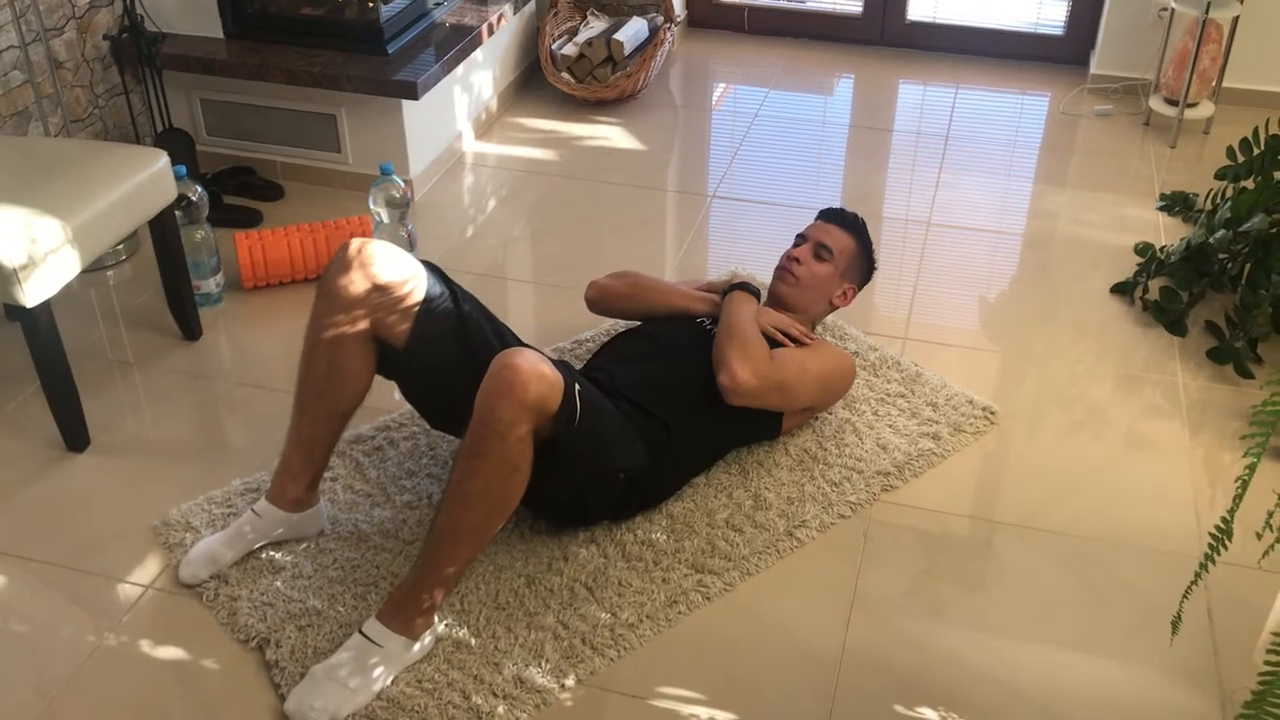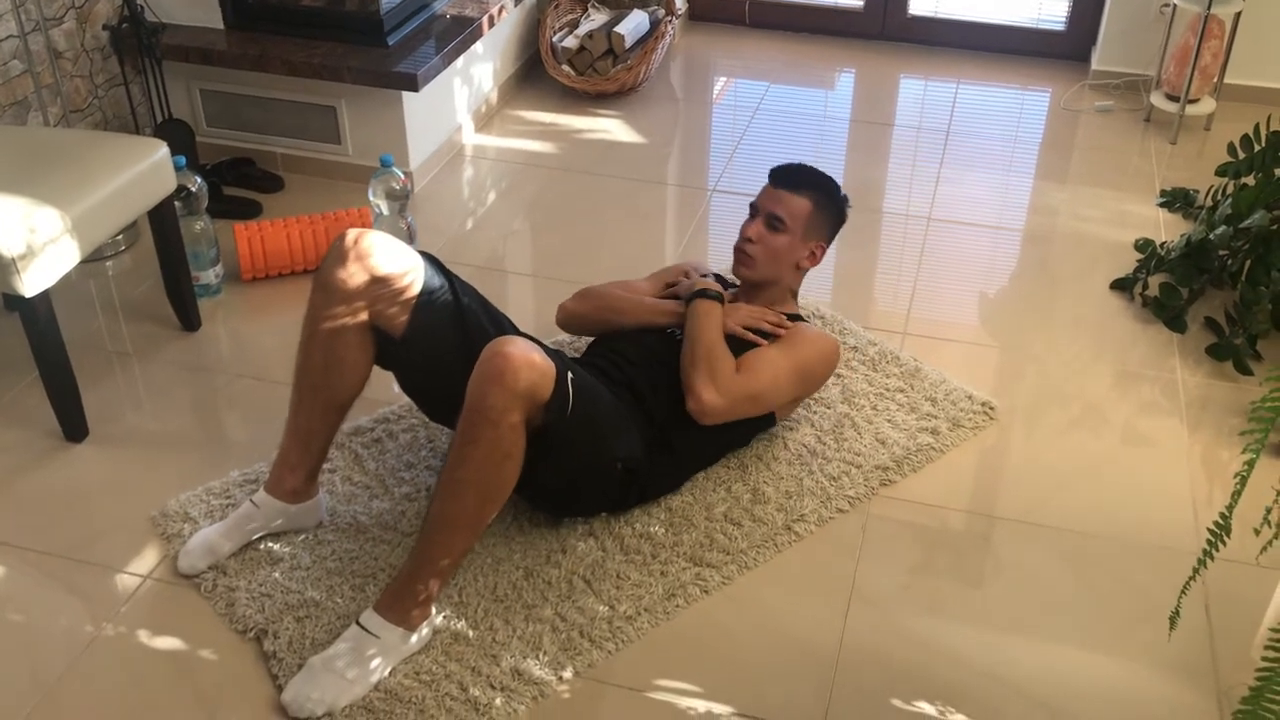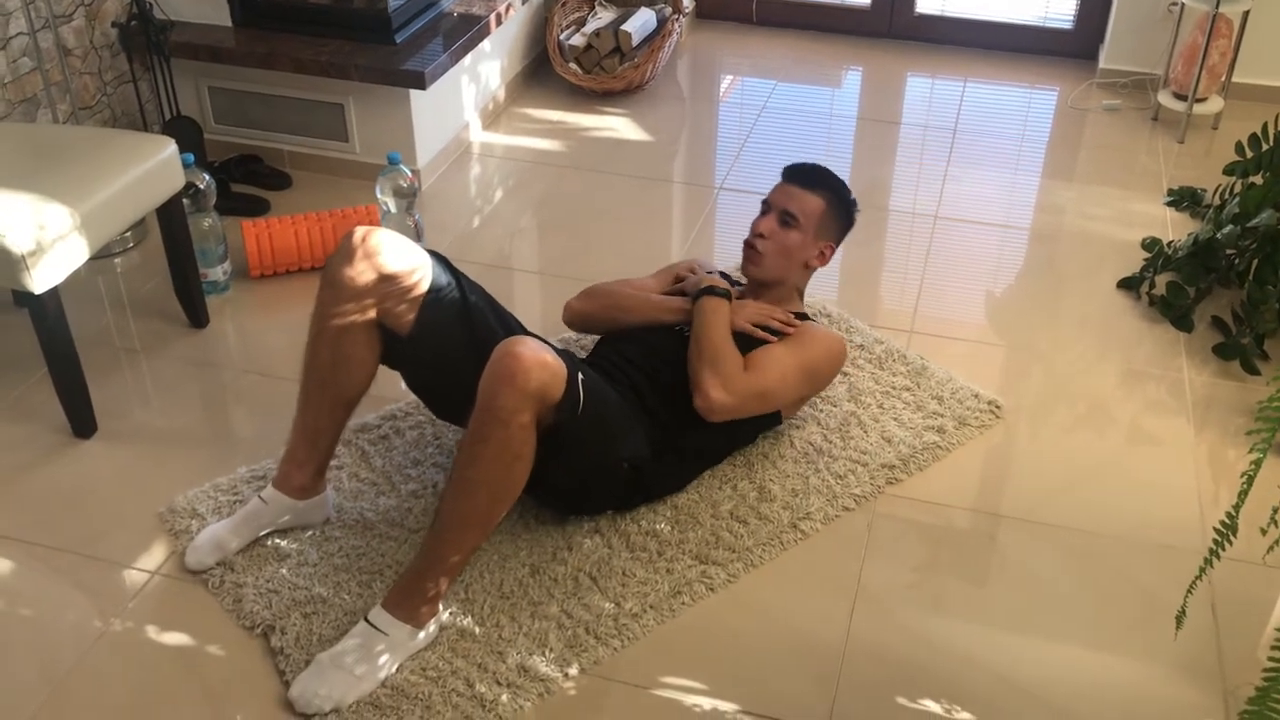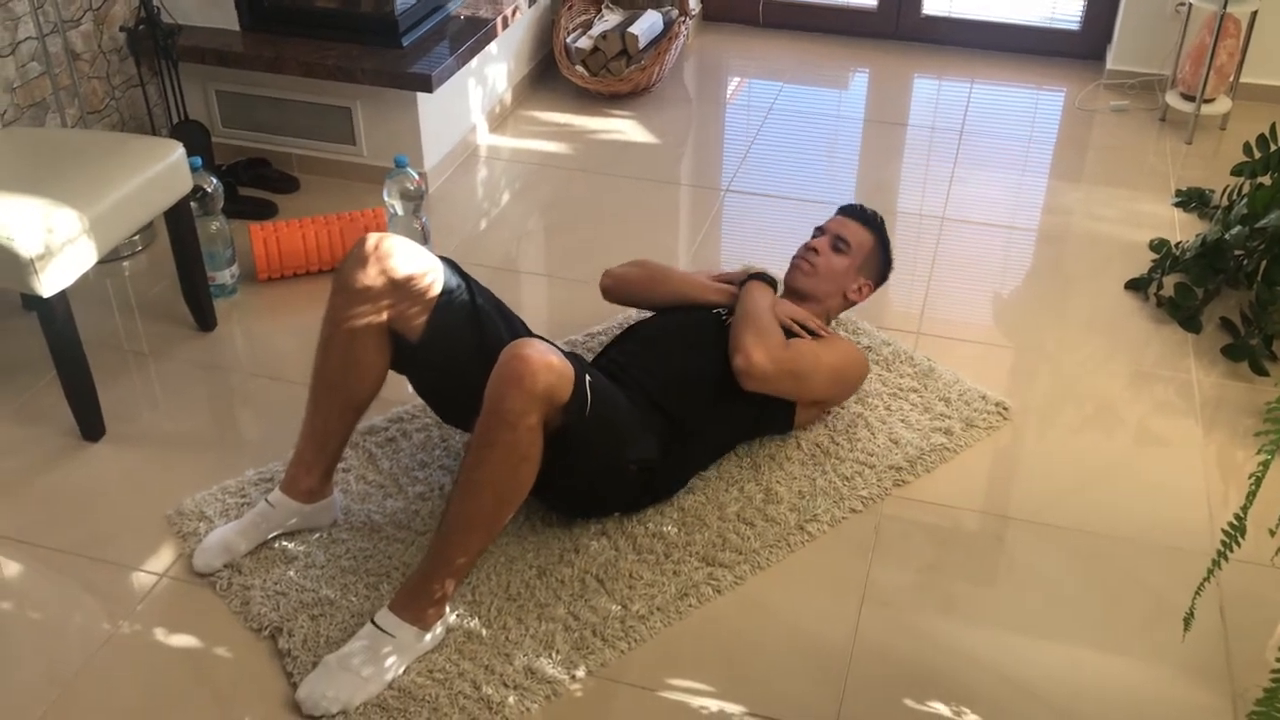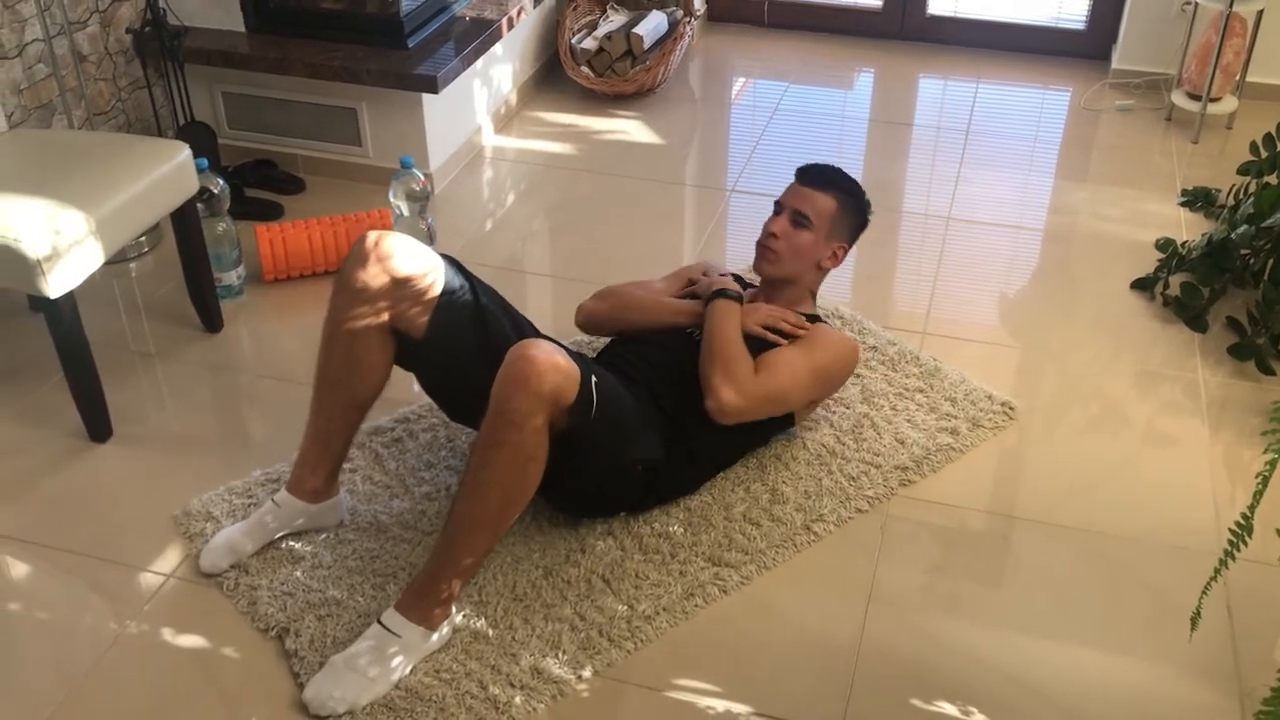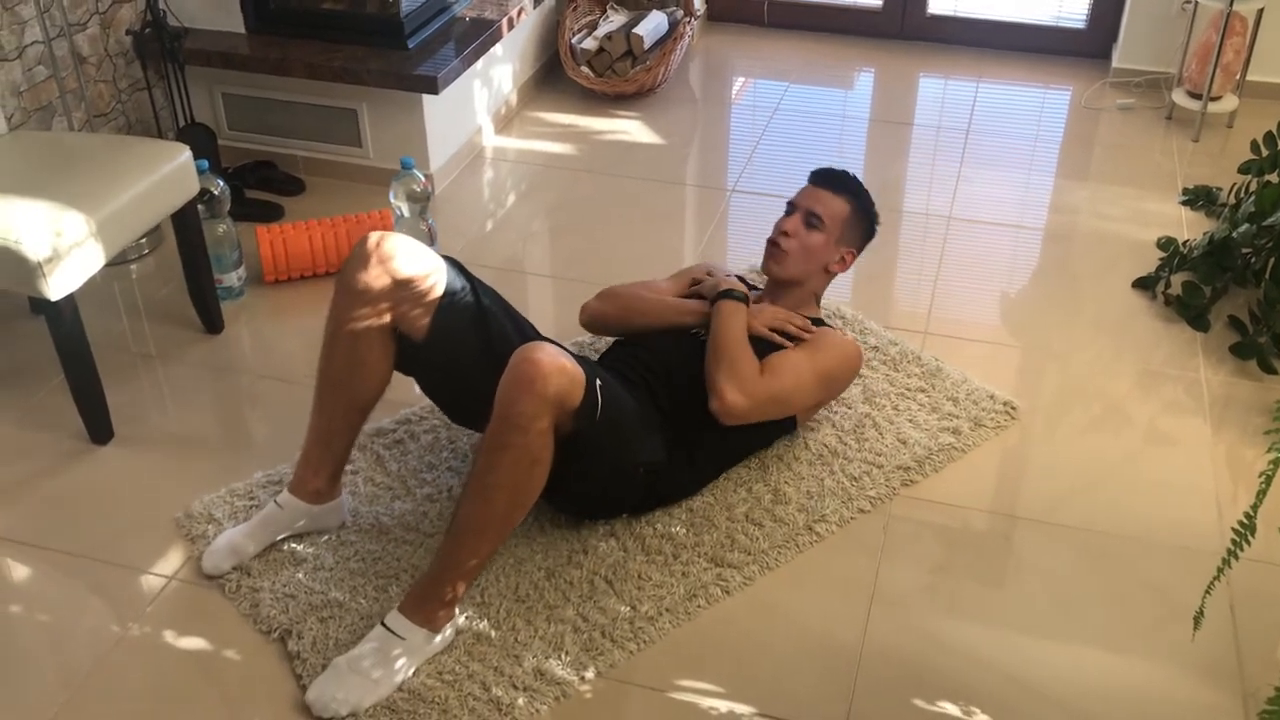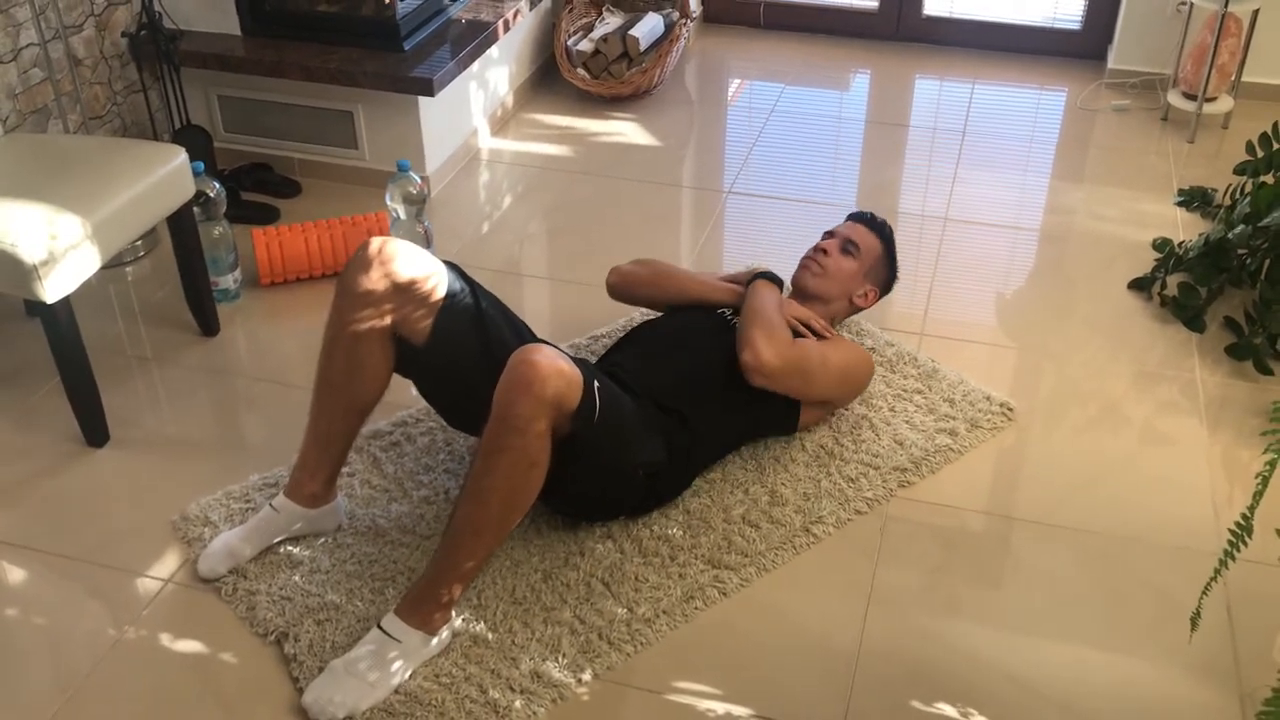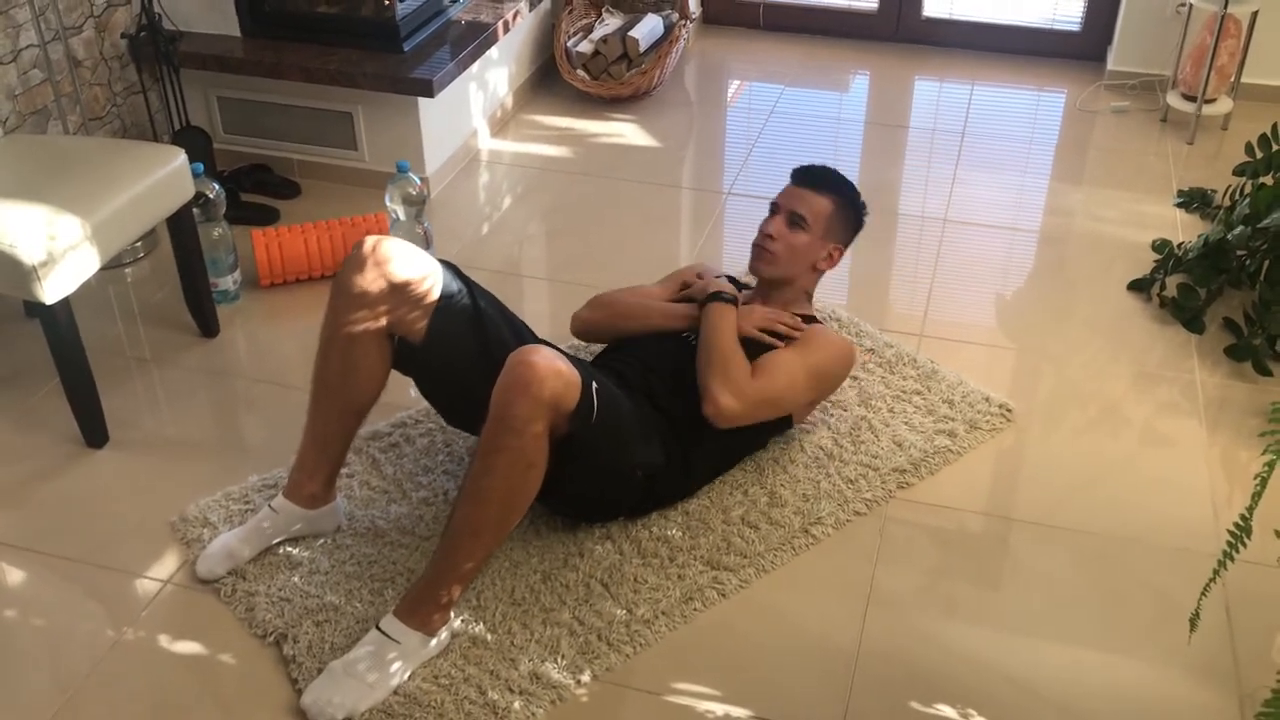
dt=0.4s
person 1, frame 1
left shoulder: (825, 364)
right shoulder: (722, 299)
left elbow: (738, 378)
right elbow: (603, 292)
left wrist: (739, 299)
right wrist: (724, 299)
left hip: (615, 457)
right hip: (555, 405)
left knee: (521, 376)
right knee: (365, 268)
left ankle: (405, 621)
right ankle: (291, 500)
person 1, frame 2
left shoulder: (808, 347)
right shoulder: (704, 283)
left elbow: (708, 399)
right elbow: (575, 311)
left wrist: (702, 302)
right wrist: (691, 305)
left hip: (611, 452)
right hip: (543, 402)
left knee: (512, 365)
right knee: (363, 259)
left ankle: (404, 611)
right ankle: (290, 492)
person 1, frame 3
left shoulder: (814, 344)
right shoulder: (710, 277)
left elbow: (715, 396)
right elbow: (581, 309)
left wrist: (709, 301)
right wrist: (695, 304)
left hip: (620, 450)
right hip: (550, 402)
left knee: (523, 364)
right knee: (370, 257)
left ankle: (412, 608)
right ankle: (297, 489)
person 1, frame 4
left shoulder: (837, 359)
right shoulder: (731, 290)
left elbow: (753, 362)
right elbow: (618, 280)
left wrist: (756, 287)
right wrist: (737, 290)
left hip: (628, 449)
right hip: (570, 401)
left knee: (529, 365)
right knee: (381, 261)
left ankle: (418, 612)
right ankle: (305, 491)
person 1, frame 5
left shoulder: (825, 347)
right shoulder: (717, 280)
left elbow: (727, 399)
right elbow: (593, 312)
left wrist: (722, 301)
right wrist: (709, 306)
left hip: (632, 452)
right hip: (561, 405)
left knee: (536, 368)
right knee: (383, 261)
left ankle: (424, 612)
right ankle: (311, 492)
person 1, frame 6
left shoulder: (830, 350)
right shoulder: (720, 280)
left elbow: (731, 400)
right elbow: (598, 311)
left wrist: (728, 303)
right wrist: (712, 307)
left hip: (635, 455)
right hip: (565, 405)
left knee: (540, 370)
right knee: (383, 262)
left ankle: (427, 613)
right ankle: (312, 494)
person 1, frame 7
left shoulder: (843, 361)
right shoulder: (738, 293)
left elbow: (759, 357)
right elbow: (623, 279)
left wrist: (763, 285)
right wrist: (743, 290)
left hip: (633, 452)
right hip: (572, 404)
left knee: (538, 371)
right knee: (385, 266)
left ankle: (424, 617)
right ankle: (309, 496)
person 1, frame 8
left shoulder: (822, 348)
right shoulder: (713, 282)
left elbow: (724, 403)
right elbow: (588, 320)
left wrist: (718, 305)
right wrist: (703, 307)
left hip: (632, 457)
right hip: (559, 408)
left knee: (537, 373)
right knee: (380, 265)
left ankle: (423, 617)
right ankle: (308, 498)
